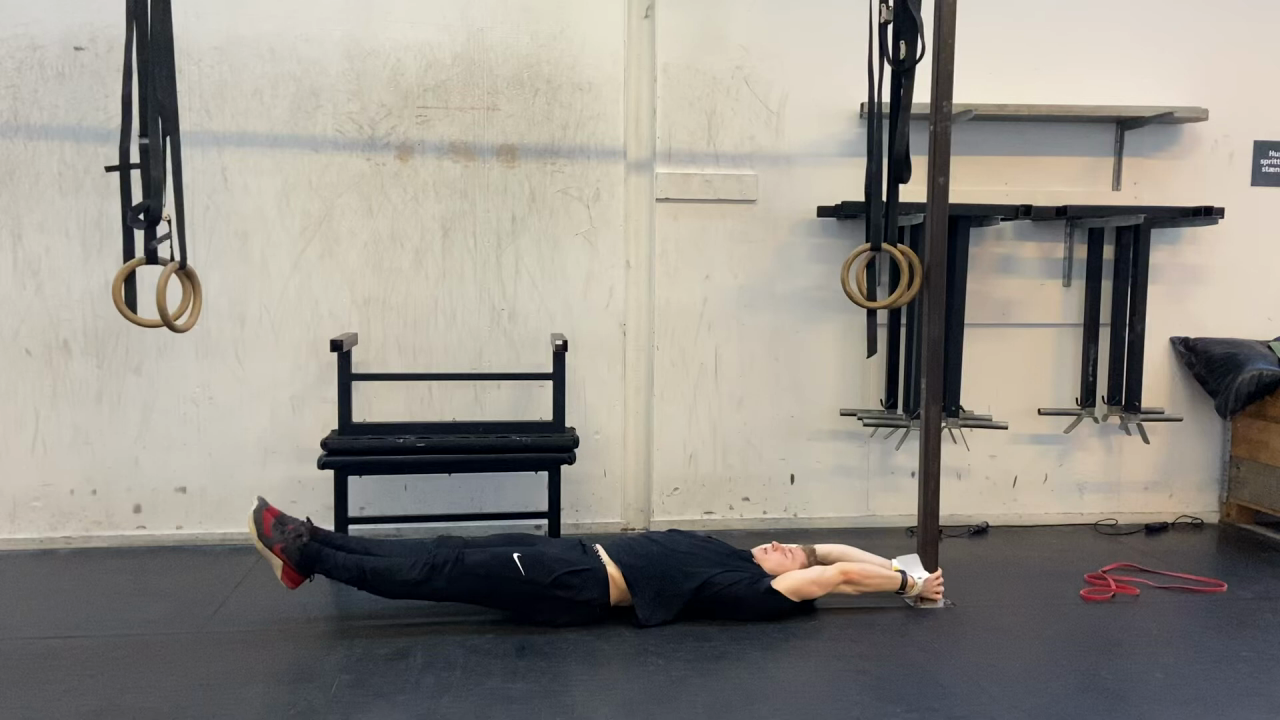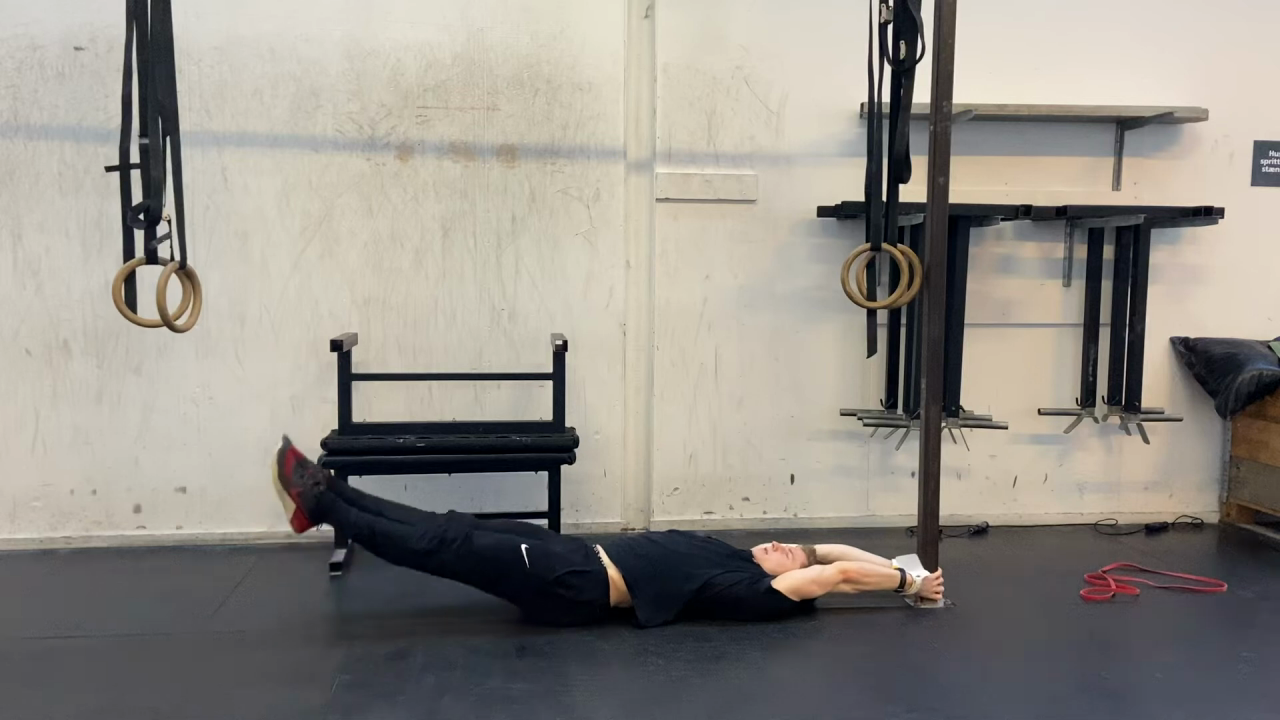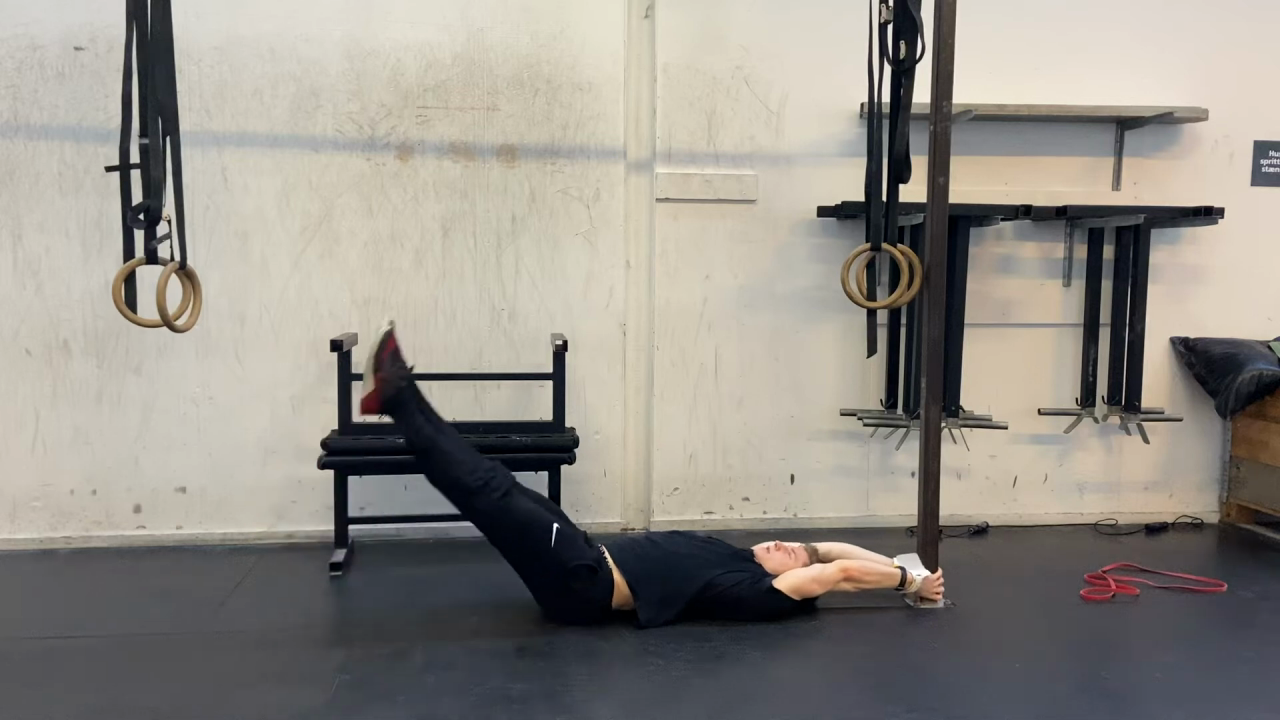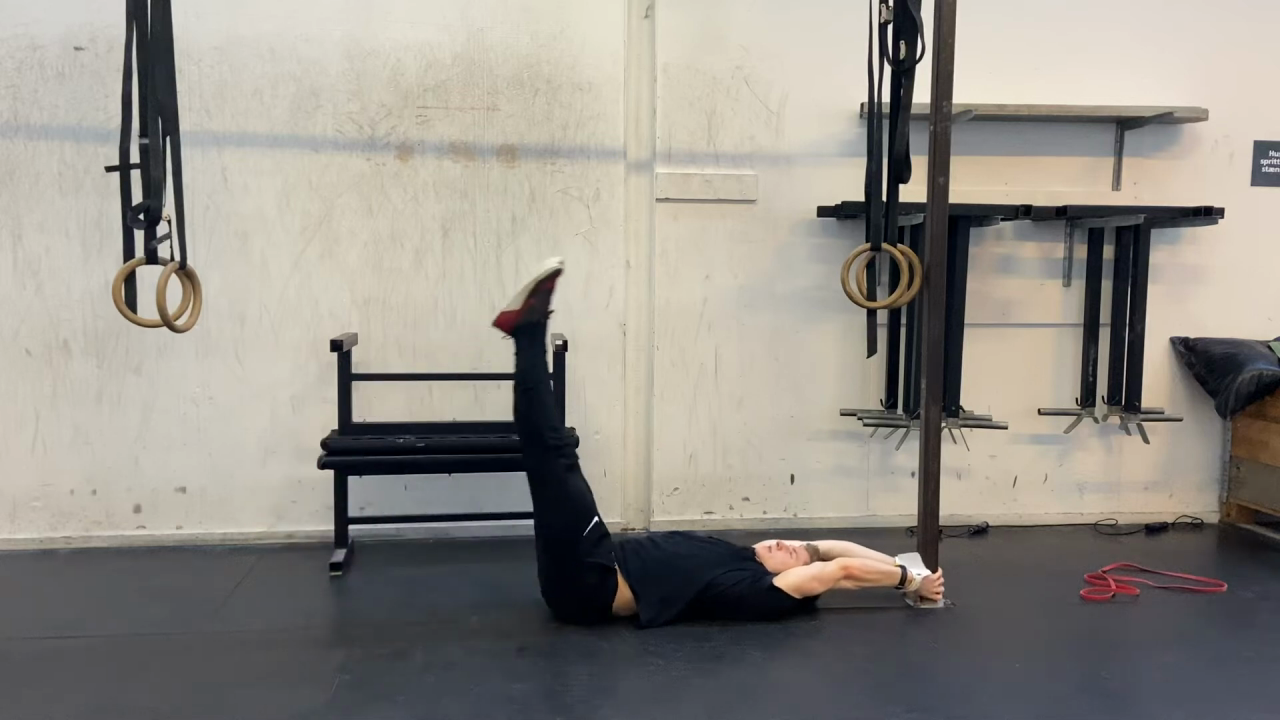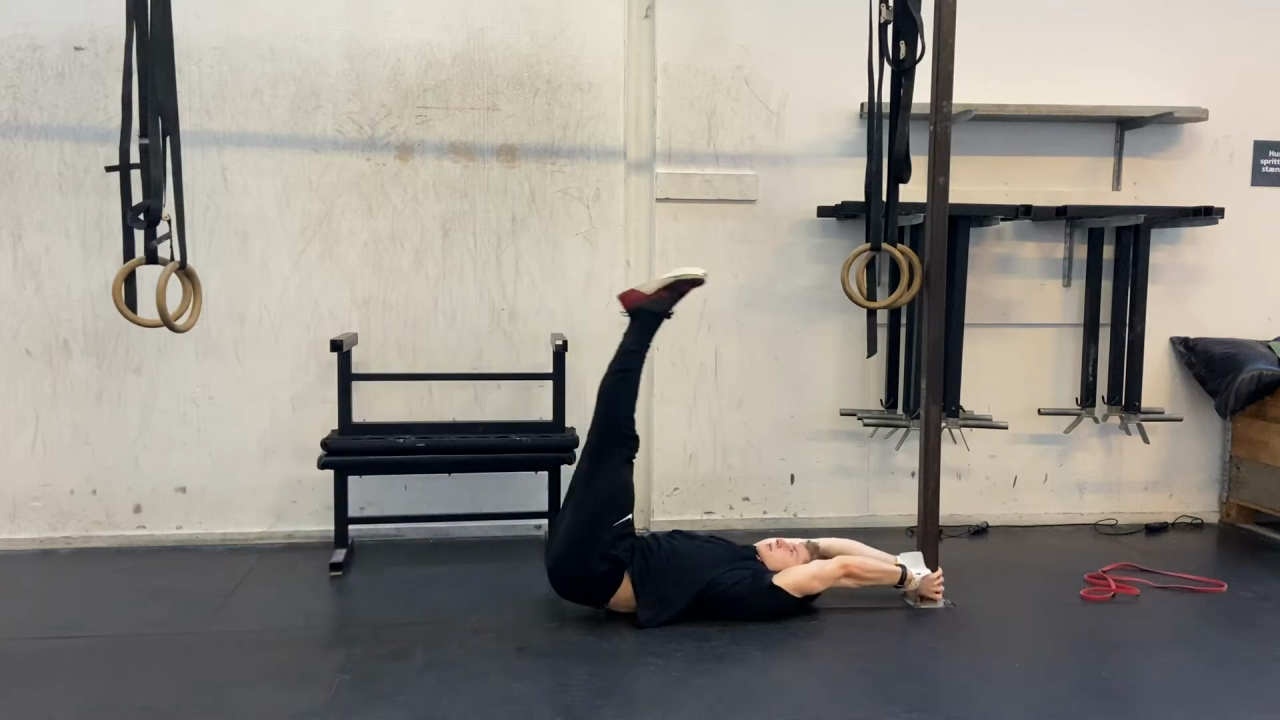
dt=0.3s
person 1, frame 1
left shoulder: (762, 592)
right shoulder: (746, 563)
left elbow: (836, 571)
right elbow: (834, 548)
left wrist: (908, 582)
right wrist: (900, 567)
left hip: (580, 589)
right hip: (585, 559)
left knee: (451, 570)
right knee: (456, 552)
left ankle: (308, 554)
right ankle: (311, 545)
person 1, frame 2
left shoulder: (760, 594)
right shoulder: (742, 562)
left elbow: (838, 571)
right elbow: (834, 550)
left wrist: (908, 580)
right wrist: (902, 566)
left hip: (577, 588)
right hip: (588, 555)
left knee: (460, 547)
right knee: (466, 534)
left ankle: (324, 504)
right ankle: (327, 498)
person 1, frame 3
left shoulder: (761, 594)
right shoulder: (744, 562)
left elbow: (836, 570)
right elbow: (837, 550)
left wrist: (907, 580)
right wrist: (900, 570)
left hip: (584, 587)
right hip: (593, 563)
left knee: (496, 493)
right knee: (497, 487)
left ankle: (397, 394)
right ankle: (397, 395)
person 1, frame 4
left shoulder: (767, 593)
right shoulder: (744, 560)
left elbow: (842, 568)
left wrist: (909, 579)
right wrist: (904, 571)
left hip: (588, 586)
right hip: (596, 576)
left knee: (553, 457)
left ankle: (529, 330)
person 1, frame 5
left shoulder: (764, 592)
right shoulder: (746, 560)
left elbow: (842, 568)
left wrist: (911, 578)
left hip: (584, 568)
left knee: (616, 447)
